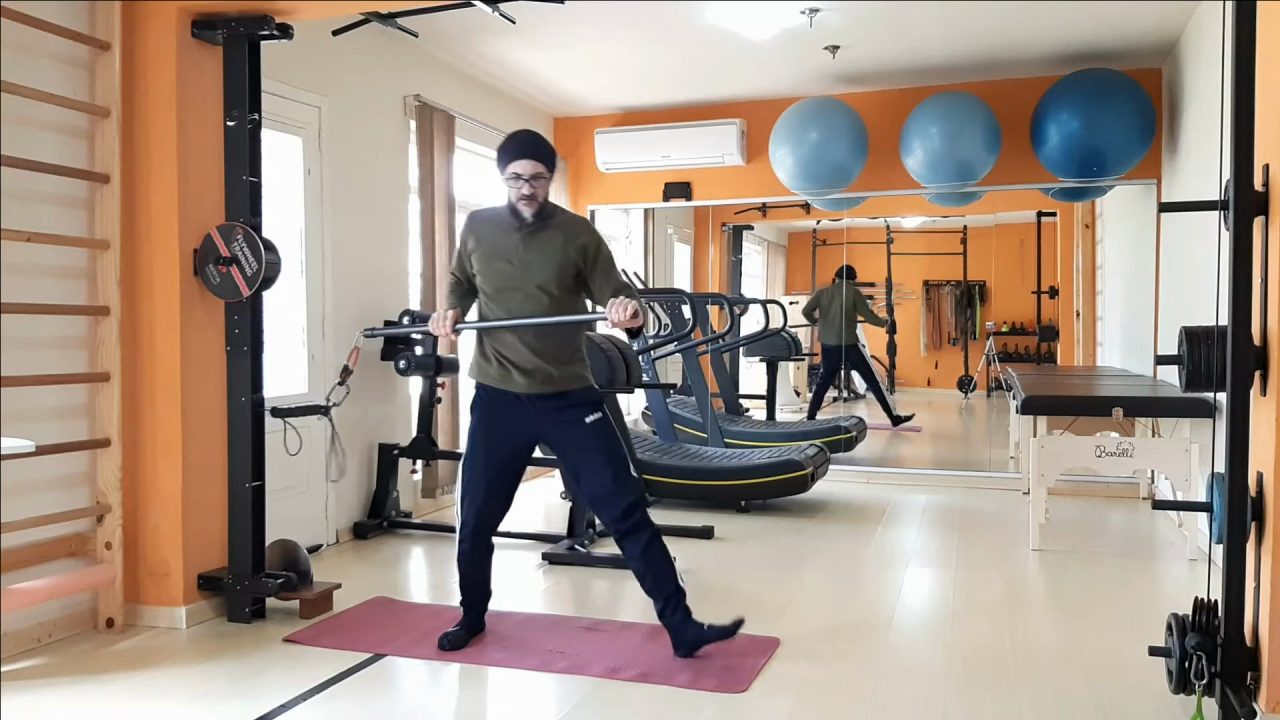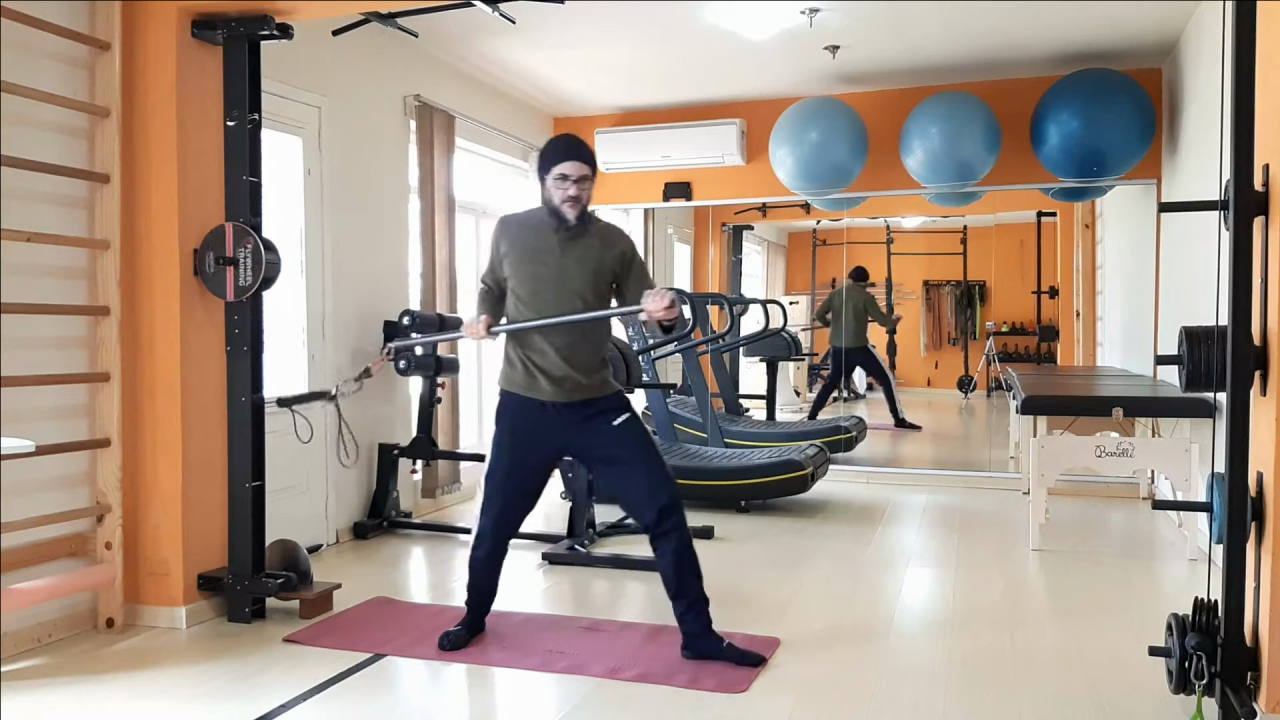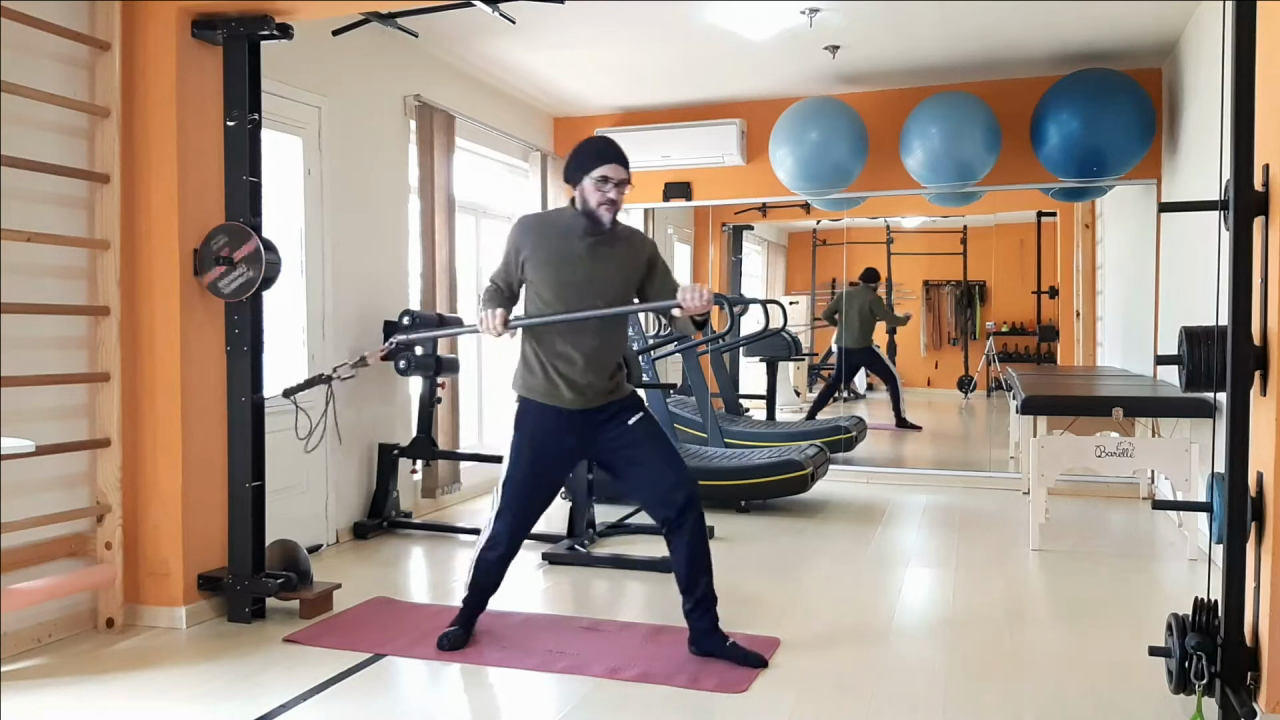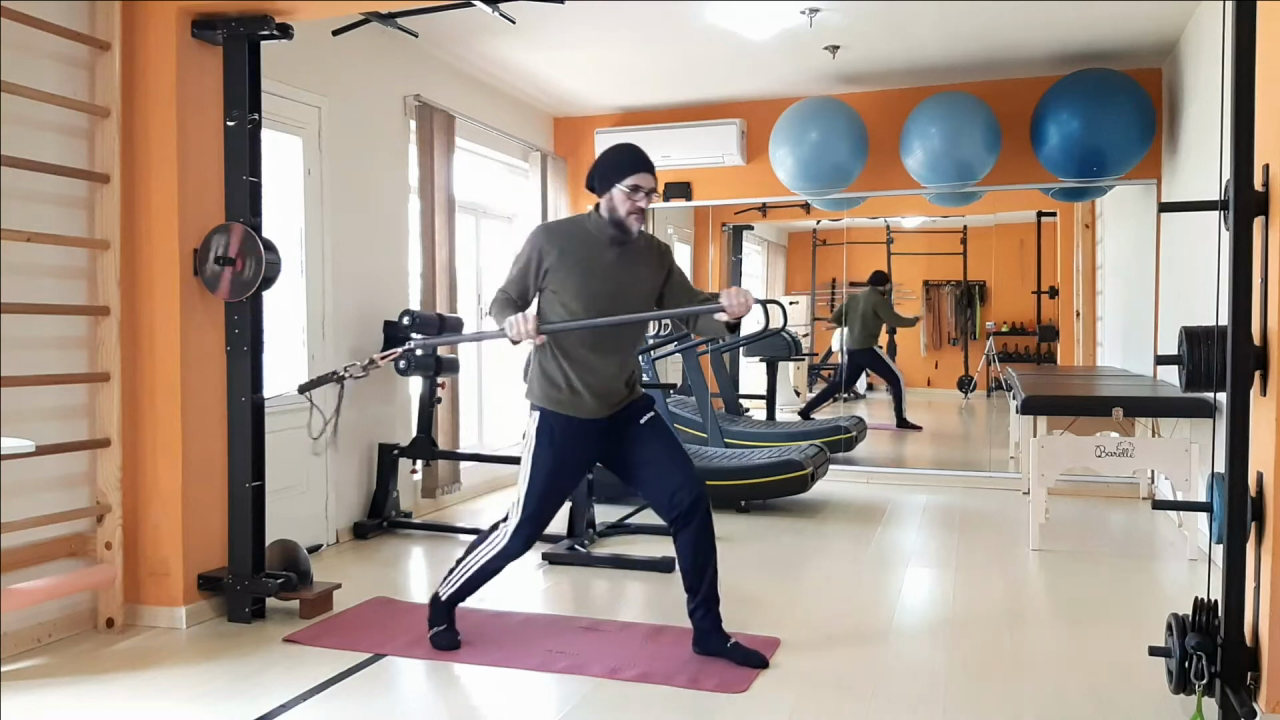
dt=0.2s
person 1, frame 1
left shoulder: (578, 234)
right shoulder: (477, 227)
left elbow: (616, 294)
right elbow: (462, 282)
left wrist: (629, 312)
right wrist: (451, 311)
left hip: (568, 395)
right hip: (498, 396)
left knee: (624, 507)
right knee: (476, 516)
left ankle: (682, 627)
right ankle: (472, 616)
person 1, frame 2
left shoulder: (612, 242)
right shoulder: (509, 231)
left elbow: (648, 306)
right elbow: (492, 288)
left wrist: (662, 313)
right wrist: (483, 317)
left hip: (595, 403)
right hip: (526, 404)
left knee: (662, 508)
right knee: (496, 520)
left ankle: (698, 635)
right ankle: (475, 616)
person 1, frame 3
left shoulder: (637, 248)
right shoulder: (531, 232)
left elbow: (675, 316)
right elbow: (500, 287)
left wrist: (692, 310)
right wrist: (493, 311)
left hip: (612, 405)
right hip: (545, 408)
left knee: (681, 504)
right knee: (510, 522)
left ankle: (705, 633)
right ankle: (469, 613)
person 1, frame 4
left shoulder: (655, 255)
right shoulder: (551, 240)
left elbow: (693, 317)
right elbow: (506, 300)
left wrist: (724, 314)
right wrist: (513, 322)
left hip: (625, 408)
right hip: (560, 413)
left knee: (690, 503)
right knee: (521, 527)
left ankle: (708, 632)
right ankle: (443, 605)
